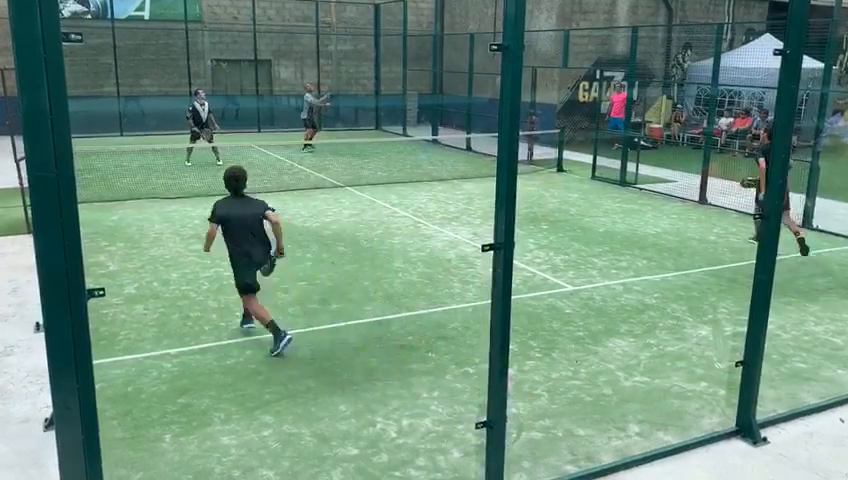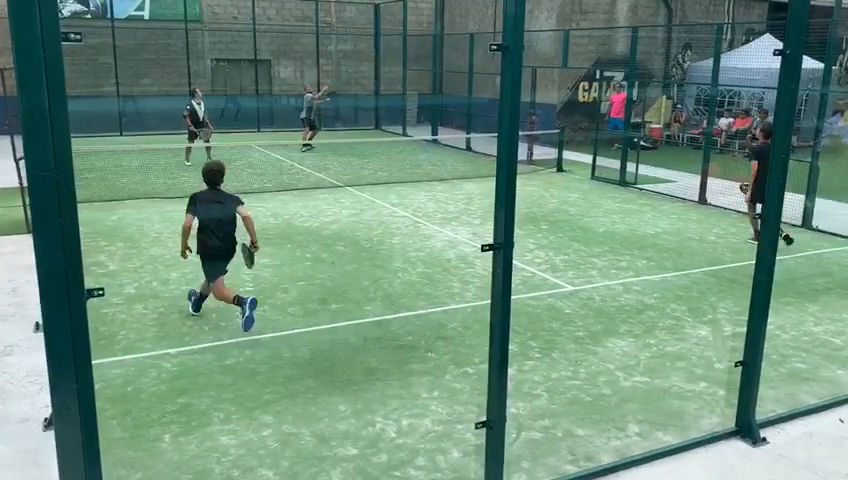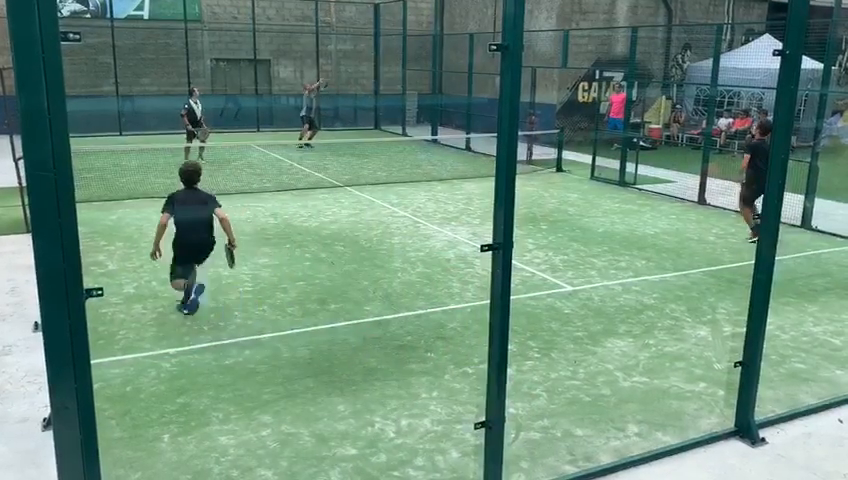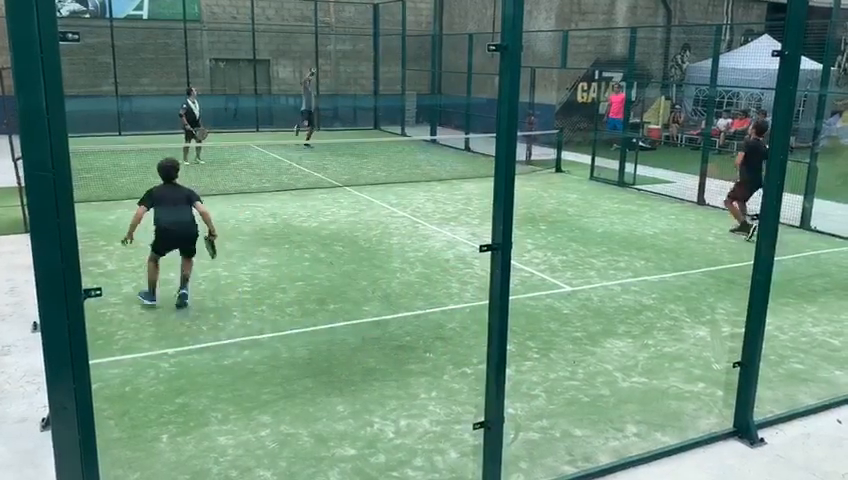
dt=0.1s
person 1, frame 1
left shoulder: (220, 206)
right shoulder: (258, 204)
left elbow: (211, 233)
right elbow: (275, 220)
left wrist: (207, 247)
right wrist: (280, 245)
left hip: (242, 256)
right hip: (262, 254)
left knee: (249, 300)
left ankle: (278, 334)
right ankle: (247, 316)
person 1, frame 2
left shoulder: (196, 198)
right shoulder: (232, 198)
left elbow: (187, 224)
right elbow: (246, 216)
left wrist: (183, 246)
right wrist: (254, 241)
left hip: (209, 248)
right hip: (228, 247)
left knee: (217, 288)
right knee: (213, 275)
left ankle: (244, 303)
right ankle: (197, 301)
person 1, frame 3
left shoulder: (174, 197)
right shoulder: (208, 198)
left elbow: (163, 222)
right elbow: (223, 217)
left wrist: (156, 246)
right wrist: (231, 239)
left hip: (184, 243)
right hip: (207, 244)
left knee: (177, 283)
right knee: (190, 267)
left ankle: (192, 288)
right ankle: (187, 302)
person 1, frame 4
left shoulder: (153, 192)
right shoulder: (188, 192)
left elbow: (139, 214)
right elbow: (203, 211)
left wrist: (129, 233)
right wrist: (212, 231)
left hip: (165, 233)
right hip: (188, 232)
left knee: (153, 257)
right knee: (188, 258)
left ankle: (151, 294)
right ankle: (183, 292)
person 2, frame 1
left shoulder: (763, 149)
left elbow: (762, 167)
left wrist: (762, 190)
left hip: (768, 185)
left knee: (759, 207)
right knee: (785, 217)
left ankle: (758, 236)
right ankle: (799, 236)
person 2, frame 2
left shoulder: (756, 149)
left elbow: (753, 170)
left wrist: (749, 191)
left hip: (759, 185)
left knee: (751, 207)
left ankle: (758, 234)
person 2, frame 3
left shoulder: (751, 144)
right shoulder: (770, 146)
left elbow: (744, 164)
left hip: (752, 181)
right hip: (765, 182)
left knee: (744, 205)
right knee: (749, 203)
left ankle: (755, 231)
right ankle: (757, 227)
person 2, frame 4
left shoulder: (748, 143)
right shoulder: (764, 147)
left elbow: (738, 162)
left wrist: (739, 171)
left hip: (746, 180)
right hip: (757, 181)
left knee: (728, 202)
right knee: (740, 201)
left ankle: (746, 226)
right ankle: (743, 226)
